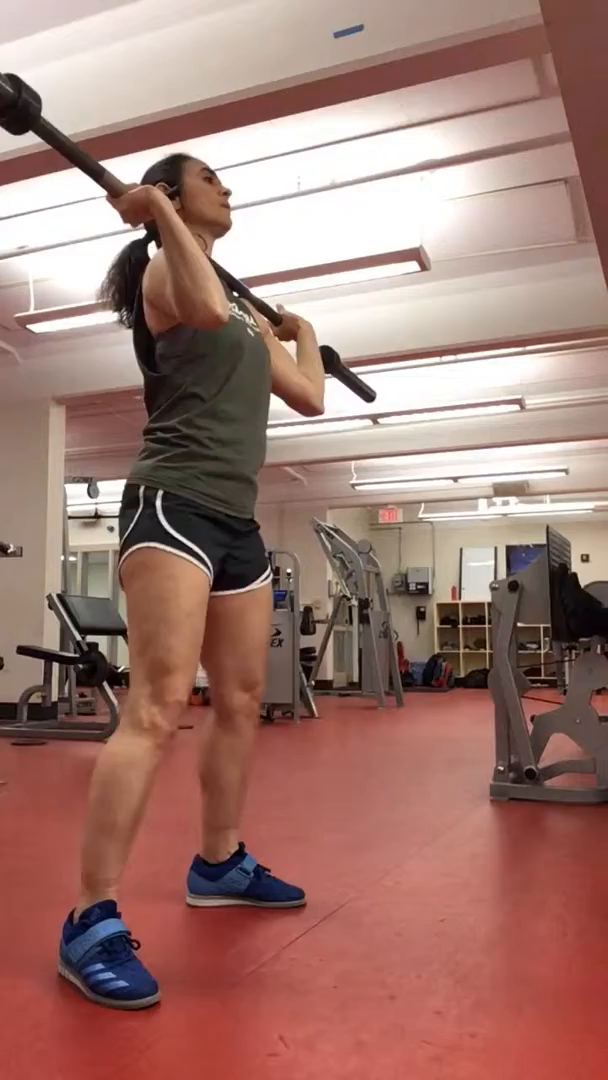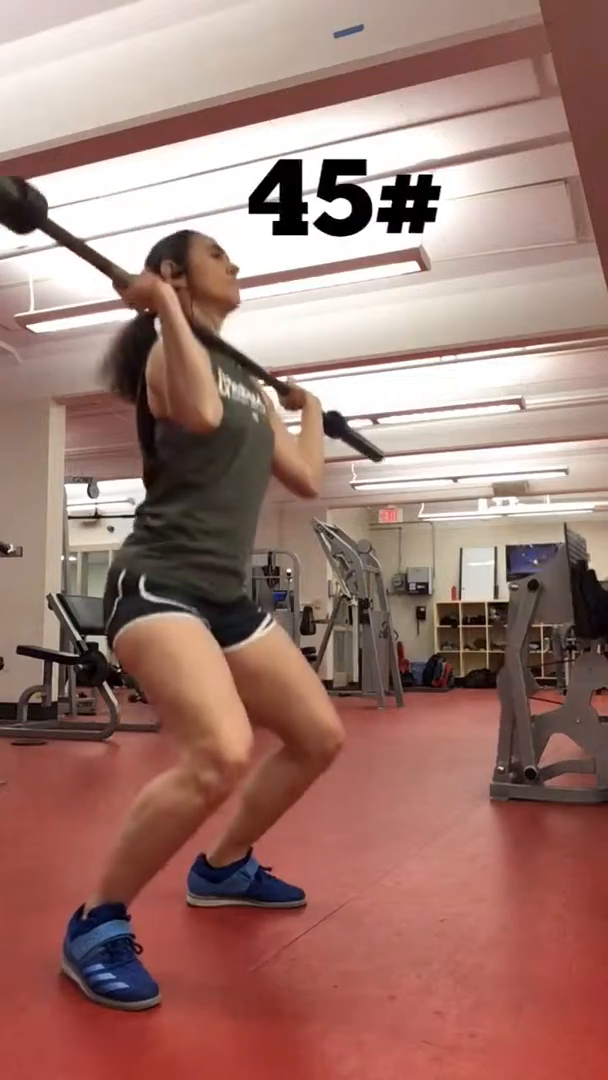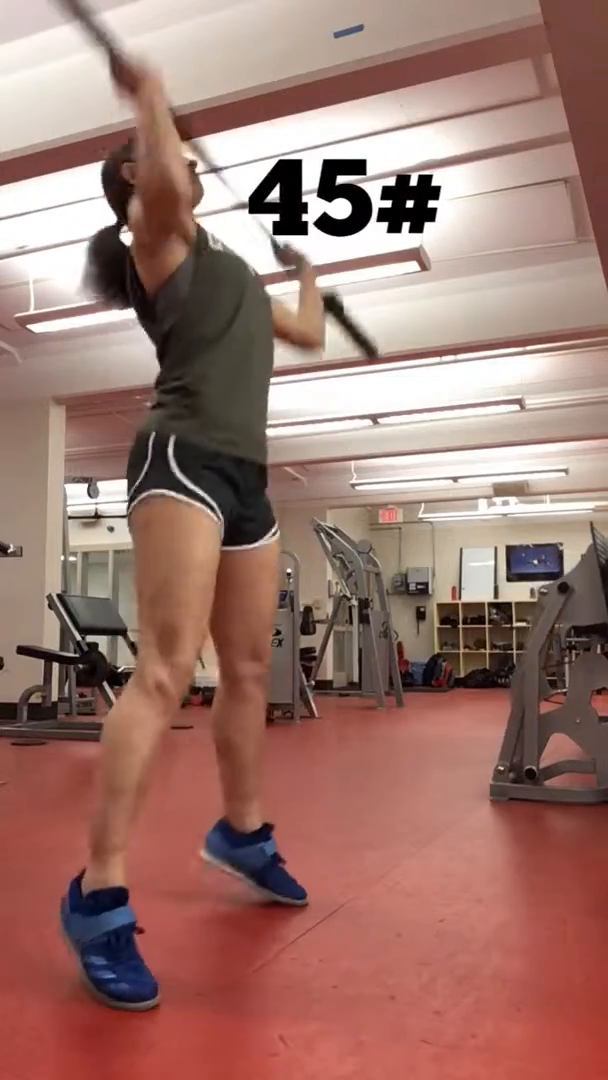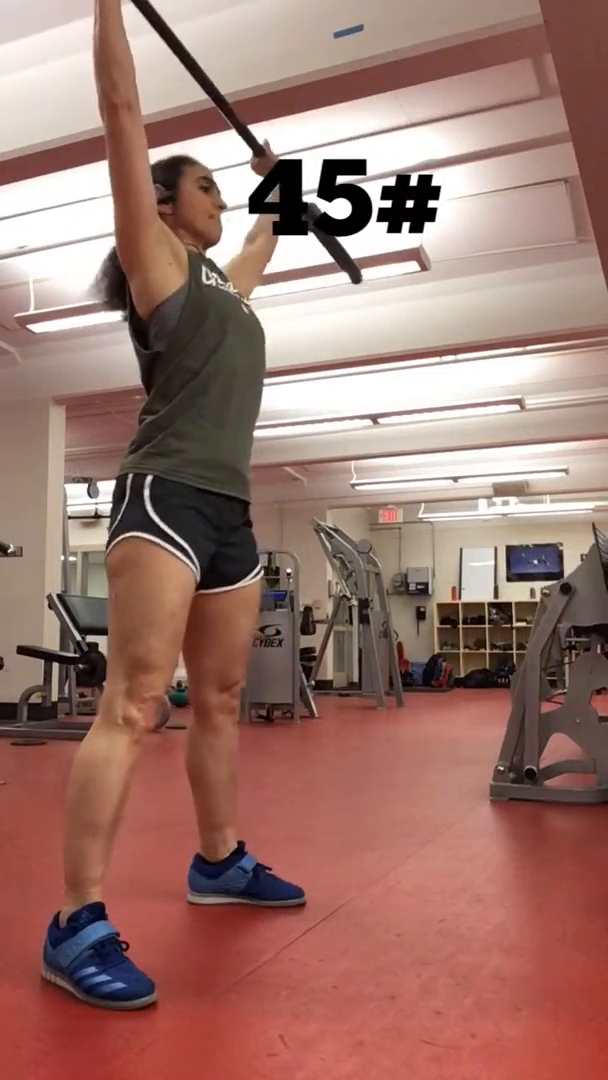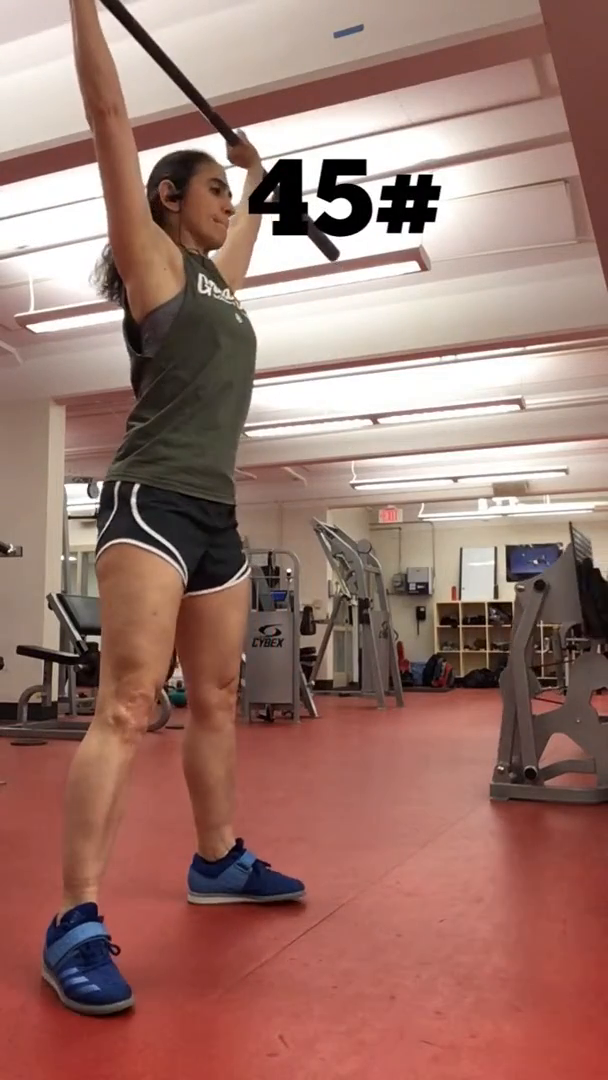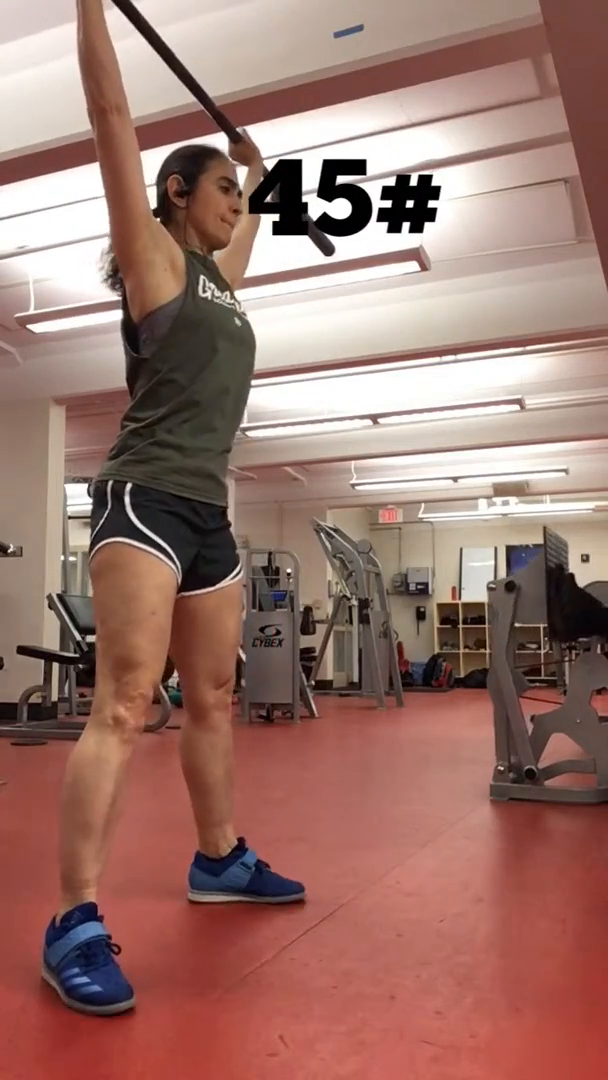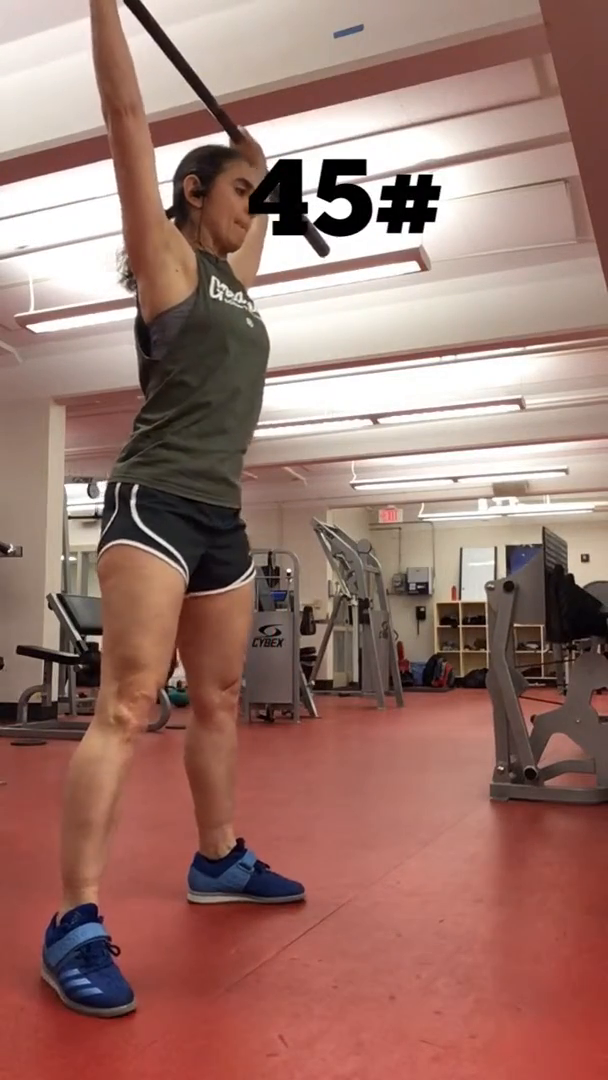
dt=0.4s
person 1, frame 1
left shoulder: (245, 311)
right shoulder: (163, 271)
left elbow: (309, 397)
right elbow: (204, 308)
left wrist: (302, 334)
right wrist: (163, 218)
left hip: (233, 520)
right hip: (172, 508)
left knee: (242, 704)
right knee: (159, 710)
left ankle: (219, 863)
right ankle: (91, 922)
person 1, frame 2
left shoulder: (247, 386)
right shoulder: (172, 354)
left elbow: (305, 478)
right elbow: (201, 416)
left wrist: (308, 411)
right wrist: (164, 310)
left hip: (224, 598)
right hip: (157, 590)
left knee: (322, 738)
right knee: (222, 755)
left ankle: (222, 868)
right ankle: (96, 925)
person 1, frame 3
left shoulder: (223, 262)
right shoulder: (159, 228)
left elbow: (303, 334)
right elbow: (166, 174)
left wrist: (307, 276)
right wrist: (148, 94)
left hip: (244, 476)
right hip: (184, 458)
left knee: (249, 673)
right knee: (166, 671)
left ankle: (242, 834)
right ankle: (97, 899)
person 1, frame 4
left shoulder: (222, 283)
right shoulder: (156, 256)
left elbow: (264, 244)
right elbow: (121, 113)
left wrist: (274, 187)
left hip: (228, 511)
right hip: (166, 499)
left knee: (220, 704)
right knee: (133, 707)
left ankle: (220, 862)
right ankle: (77, 927)
person 1, frame 5
left shoulder: (217, 280)
right shoulder: (150, 256)
left elbow: (249, 230)
right elbow: (109, 120)
left wrist: (255, 173)
left hip: (214, 515)
right hip: (151, 506)
left knee: (217, 702)
right knee: (127, 710)
left ankle: (219, 860)
right ankle: (75, 924)
person 1, frame 6
left shoulder: (218, 277)
right shoulder: (152, 255)
left elbow: (248, 225)
right elbow: (111, 116)
left wrist: (256, 168)
left hip: (206, 514)
right hip: (144, 502)
left knee: (213, 701)
right knee: (123, 709)
left ankle: (220, 859)
right ankle: (74, 924)
person 1, frame 7
left shoulder: (233, 277)
right shoulder: (166, 256)
left elbow: (256, 220)
right elbow: (125, 117)
left wrist: (258, 167)
left hip: (220, 515)
right hip: (157, 504)
left knee: (219, 702)
right knee: (127, 707)
left ankle: (219, 858)
right ankle: (74, 924)
